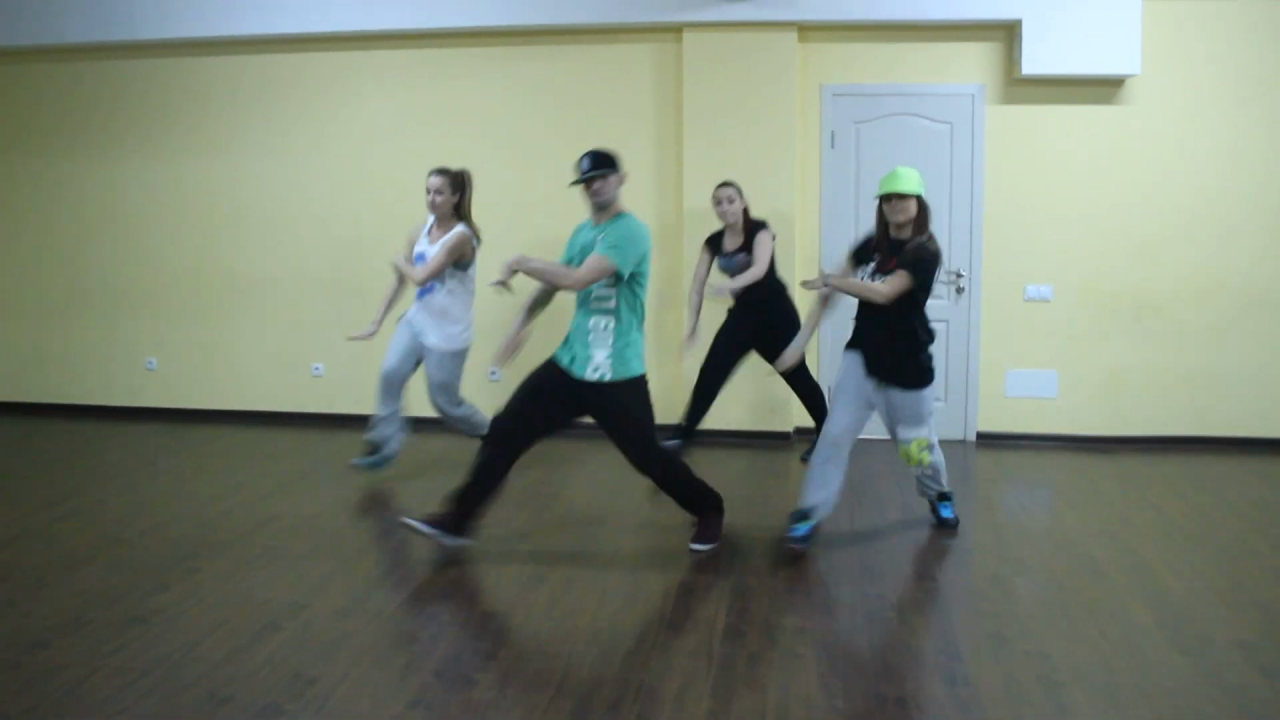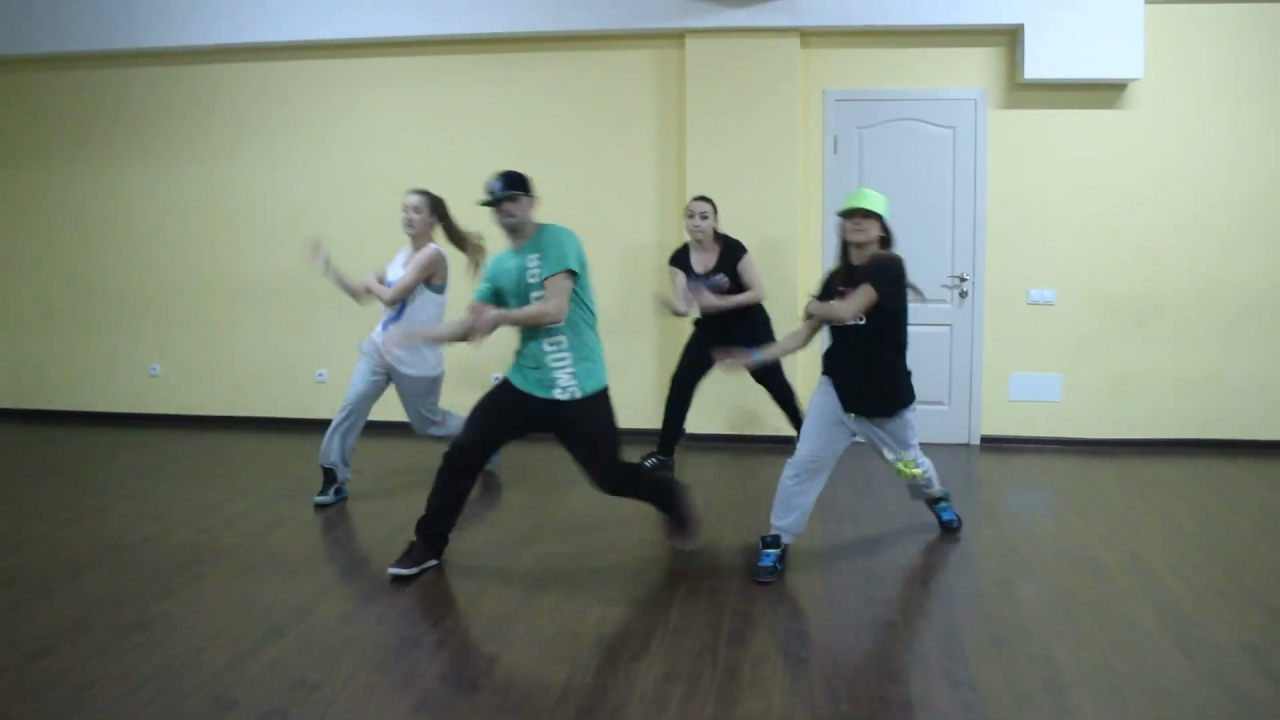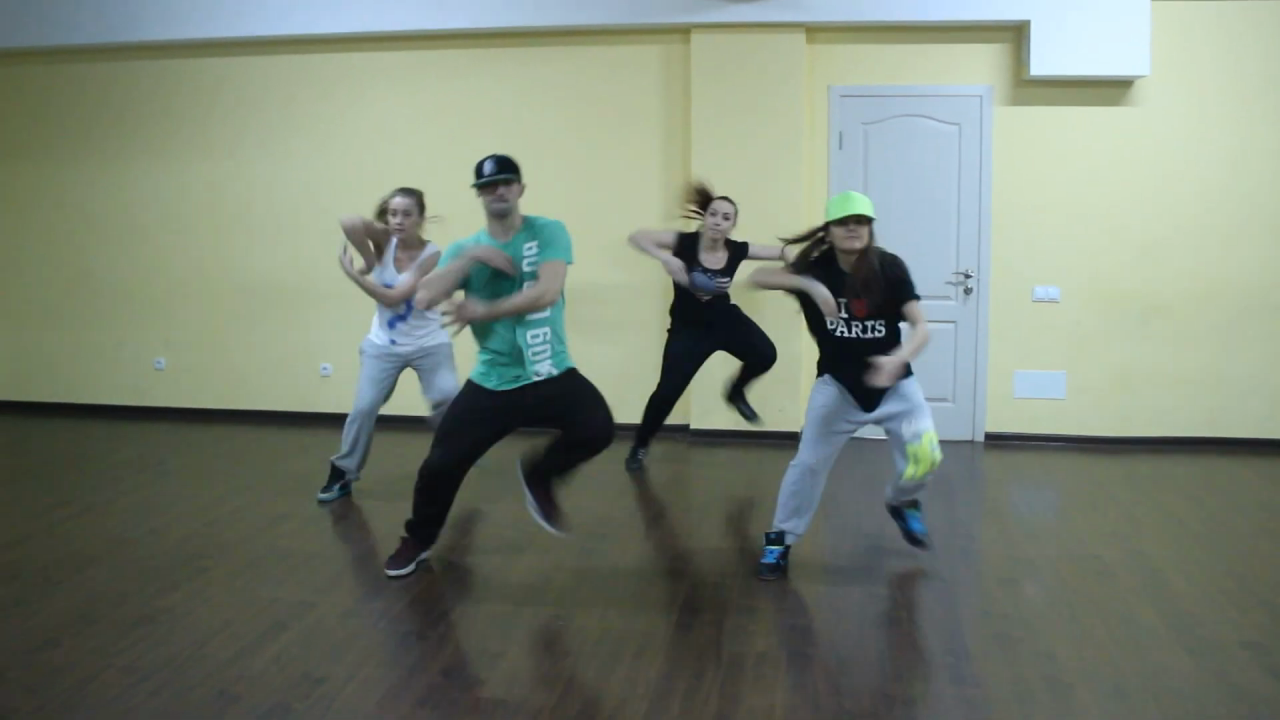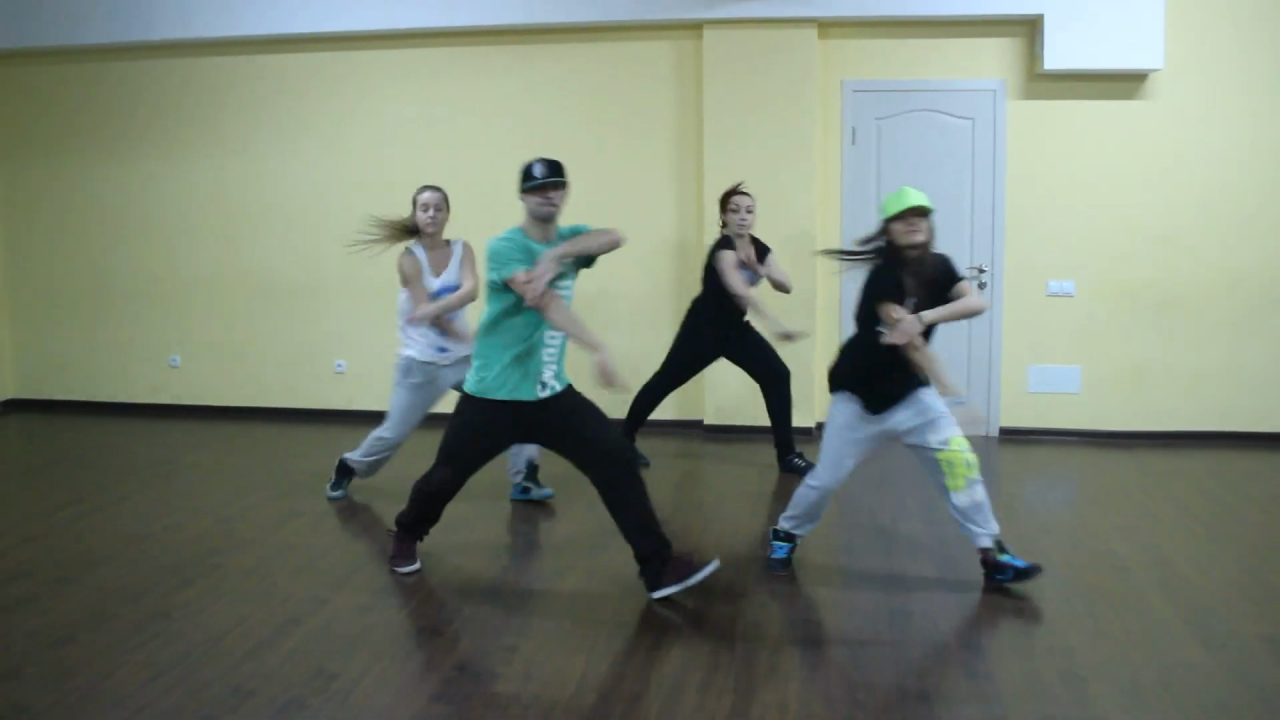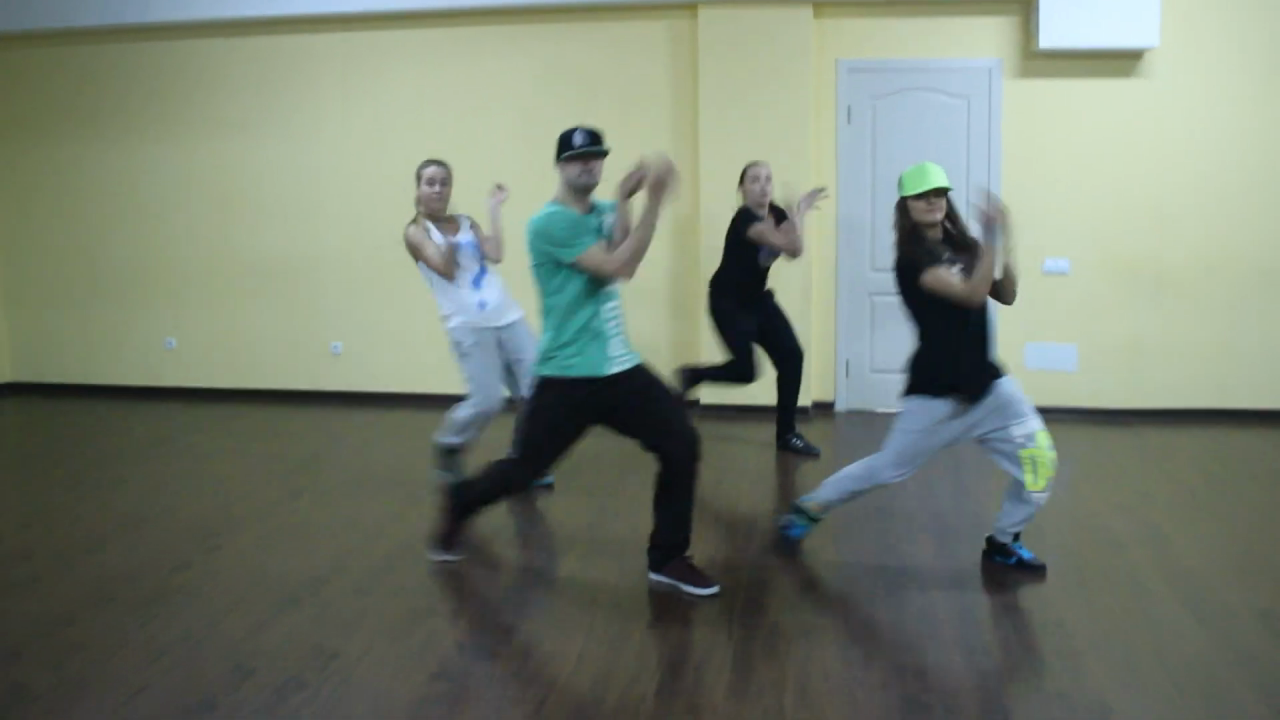
dt=0.2s
person 1, frame 1
left shoulder: (630, 233)
right shoulder: (581, 232)
left elbow: (575, 280)
right elbow: (551, 281)
left wrist: (521, 263)
right wrist: (520, 323)
left hip: (618, 375)
right hip: (569, 364)
left knee: (648, 456)
right knee: (505, 431)
left ankle: (709, 512)
right ankle: (456, 520)
person 1, frame 2
left shoulder: (559, 241)
right shoulder: (498, 266)
left elbow: (553, 311)
right elbow: (473, 324)
left wrist: (498, 317)
right wrist: (421, 333)
left hip: (581, 389)
right hip: (525, 384)
left knee: (609, 475)
right knee: (461, 454)
left ankle: (673, 502)
right ankle: (429, 544)
person 1, frame 3
left shoulder: (549, 232)
right shoulder: (464, 249)
left elbow: (549, 293)
right elbow: (425, 299)
left wrist: (483, 310)
right wrist: (469, 258)
left hip: (553, 375)
right hip: (492, 383)
left knee: (597, 428)
right knee: (441, 464)
left ankle: (539, 474)
right ankle: (417, 539)
person 1, frame 4
left shoulder: (571, 239)
right shoulder: (504, 247)
left elbow: (614, 238)
right elbow: (539, 298)
left wrist: (556, 256)
right wrist: (595, 347)
left hip: (551, 393)
right hip: (492, 397)
left knee: (616, 461)
right knee: (444, 478)
left ankle: (659, 567)
right ankle: (407, 535)
person 1, frame 5
left shoulder: (603, 212)
right shoulder: (548, 223)
left elbow: (624, 249)
right elbow: (619, 268)
left wrist: (633, 201)
right wrist: (651, 201)
left hip: (621, 368)
right hip: (564, 376)
left knee: (681, 444)
right knee: (524, 469)
left ankle: (668, 557)
right ankle: (456, 512)
person 2, frame 1
left shoulder: (925, 252)
right shoulder: (873, 244)
left elbow: (882, 291)
right elbow: (833, 289)
left wrist: (831, 281)
right wrist: (802, 339)
left hip: (906, 367)
right hip: (861, 358)
left knee: (918, 446)
right knee: (836, 434)
left ankle: (939, 496)
right ankle: (808, 514)
person 2, frame 2
left shoulder: (890, 267)
right shoulder: (836, 278)
left elbow: (845, 311)
right elbow: (803, 335)
left wrist: (814, 307)
right wrist: (755, 356)
left hip: (885, 392)
right hip: (836, 387)
left knee: (907, 461)
right knee: (805, 461)
left ankle: (937, 497)
right ankle: (776, 542)
person 2, frame 3
left shoulder: (890, 269)
right shoulder: (815, 268)
left elbow: (920, 328)
right elbow: (759, 277)
left wrist: (895, 359)
right wrist: (809, 285)
left hip: (892, 381)
right hip: (838, 383)
left knee: (925, 456)
right knee: (810, 462)
left ankle: (902, 503)
right ankle: (779, 539)
person 2, frame 4
left shoulder: (937, 267)
right shoulder: (885, 274)
left elbow: (975, 303)
right elbow: (904, 336)
left wrist: (927, 316)
left hip: (909, 389)
right hip: (859, 391)
left knee: (959, 461)
right knee: (827, 476)
left ankle: (993, 557)
right ankle: (786, 533)
person 2, frame 5
left shoulder: (963, 243)
right shoulder: (912, 257)
left elbow: (1007, 295)
right elbow: (972, 292)
left wrist: (1001, 249)
right wrist: (994, 236)
left hip: (986, 380)
right hip: (938, 389)
left knee: (1039, 459)
right knee: (888, 468)
left ankle: (1003, 542)
right ankle: (808, 510)
person 3, frame 1
left shoulder: (461, 237)
right shoulder: (425, 226)
left elbow: (418, 277)
right elbow: (400, 280)
left wrist: (397, 259)
right wrist: (377, 322)
left hip: (448, 333)
right hip: (415, 320)
left knee: (445, 402)
right knee: (391, 373)
left ankle: (490, 435)
right ankle: (384, 443)
person 3, frame 2
left shoulder: (433, 256)
right shoulder: (402, 254)
left elbow: (390, 297)
right elbow: (361, 295)
left wrist: (372, 281)
right wrist: (329, 267)
left hip: (417, 359)
right hip: (379, 348)
left knee: (427, 422)
right knee: (351, 407)
right ankle: (334, 477)
person 3, frame 3
left shoulder: (431, 255)
right shoulder: (381, 238)
left elbow: (393, 297)
right elbow: (349, 225)
left wrist: (355, 275)
right wrist: (369, 259)
left hip: (428, 344)
right hip: (382, 345)
left knee: (448, 397)
right knee: (364, 410)
right ankle: (342, 474)
person 3, frame 4
left shoulder: (462, 249)
right shoulder: (409, 258)
left elbow: (471, 290)
right elbow: (424, 310)
left wrist: (435, 309)
left hip: (463, 353)
right hip: (422, 359)
right knee: (396, 428)
left ankle: (524, 479)
right ankle: (349, 468)
person 3, frame 5
left shoulder: (466, 223)
right shoulder: (416, 231)
left elbow: (494, 256)
right elbow: (447, 270)
left wrist: (494, 209)
right wrist: (425, 219)
left hip: (509, 319)
right hip: (470, 326)
left knee: (537, 387)
right knee: (487, 401)
right ankle: (449, 447)
person 4, frame 1
left shoulder: (759, 229)
right shoulder: (714, 241)
left elbow: (759, 268)
right elbow: (697, 286)
left wrist: (733, 284)
right wrist: (692, 325)
left hip: (776, 315)
right hip: (743, 314)
left knee: (796, 377)
right knee: (712, 370)
right ankle: (684, 433)
person 4, frame 2
left shoulder: (733, 249)
right shoulder: (679, 258)
left elbow: (759, 292)
right elbow: (680, 306)
left wrist: (719, 303)
right wrist: (676, 305)
left hip: (748, 325)
right hip: (710, 329)
left knee: (773, 382)
right knee: (680, 384)
right ankle: (664, 453)
person 4, frame 3
left shoulder: (738, 250)
right shoulder: (684, 242)
left elbow: (783, 253)
right elbow: (636, 237)
right wrist: (666, 259)
left hip: (726, 319)
right hip: (687, 327)
left knee: (766, 354)
right knee: (668, 390)
left ankle: (736, 391)
right ankle: (640, 445)
person 4, frame 4
left shoulder: (760, 249)
right shoulder: (724, 248)
left elbow: (786, 287)
right elbow: (739, 290)
left wrist: (767, 272)
right wrist: (776, 326)
left hip: (734, 326)
right hip: (702, 327)
left knee: (778, 376)
right knee: (665, 382)
left ankle: (787, 454)
right ankle: (625, 439)
person 4, frame 5
left shoulder: (777, 213)
right shoulder: (747, 221)
left elbow: (795, 251)
right elbow: (787, 243)
left wrist: (795, 218)
right wrist: (800, 212)
left hip: (758, 300)
right hip: (729, 302)
left knee: (792, 358)
right knee: (745, 371)
left ankle: (786, 433)
right ankle: (691, 376)
